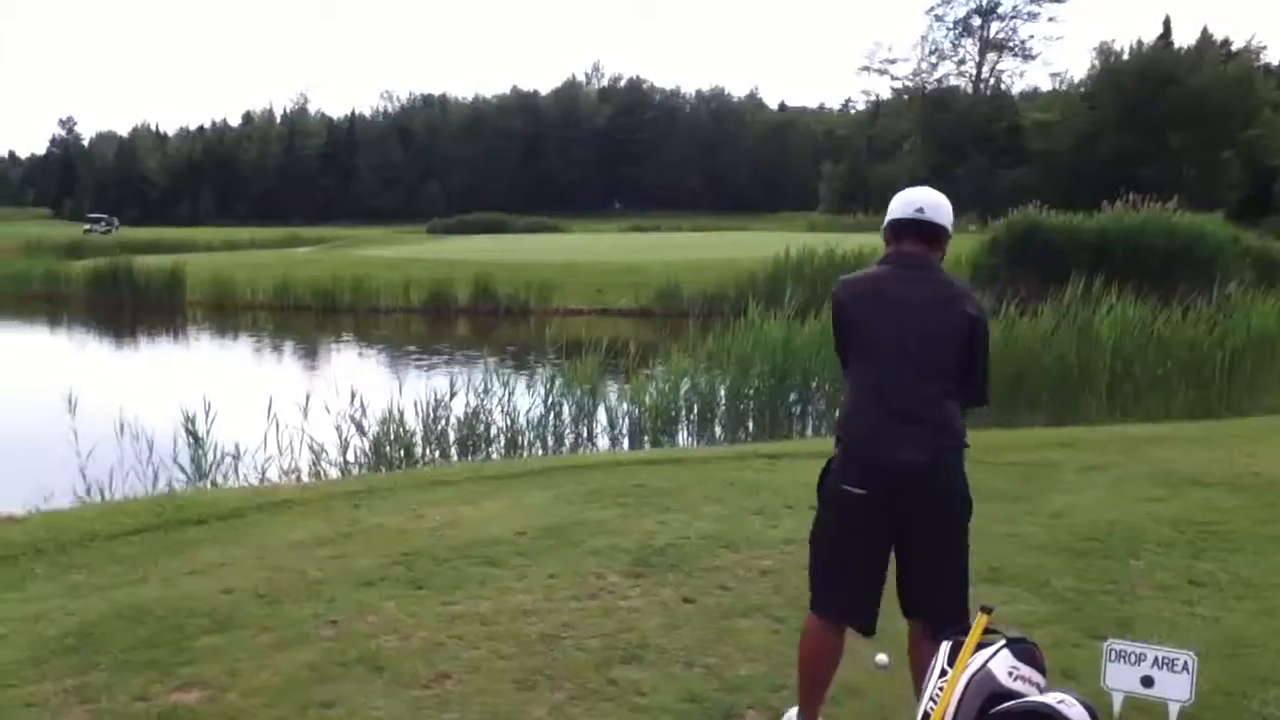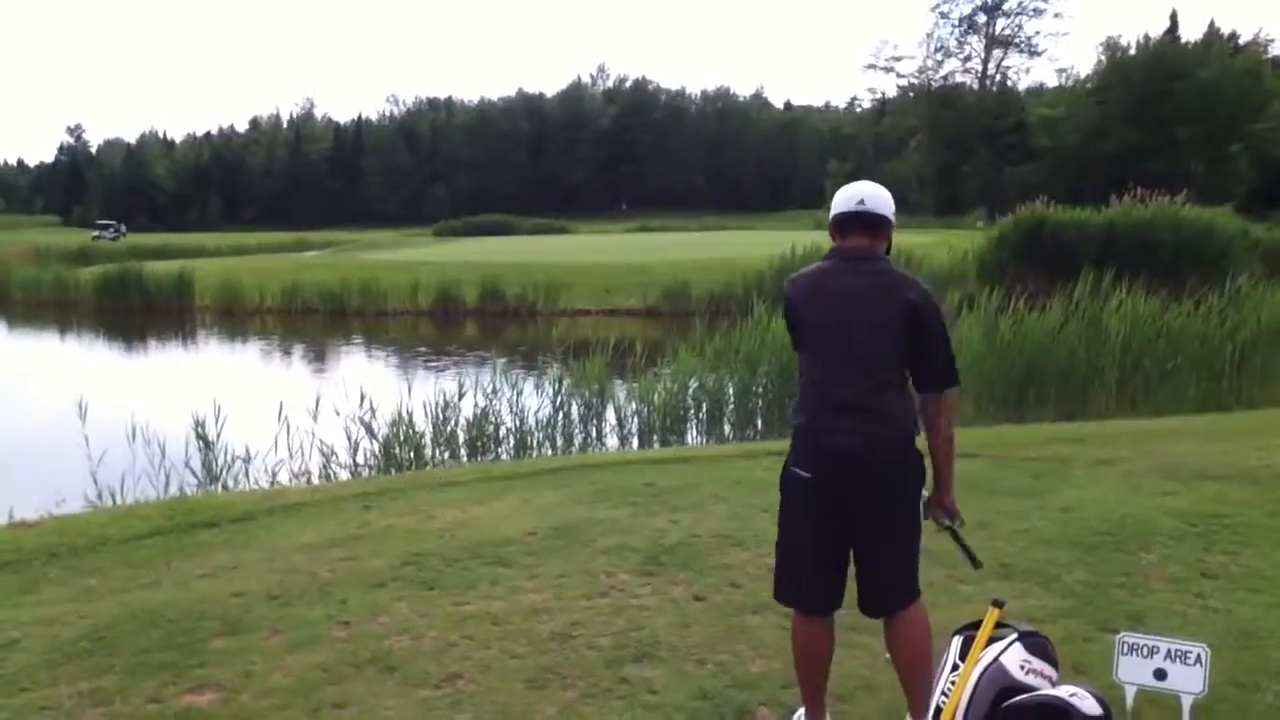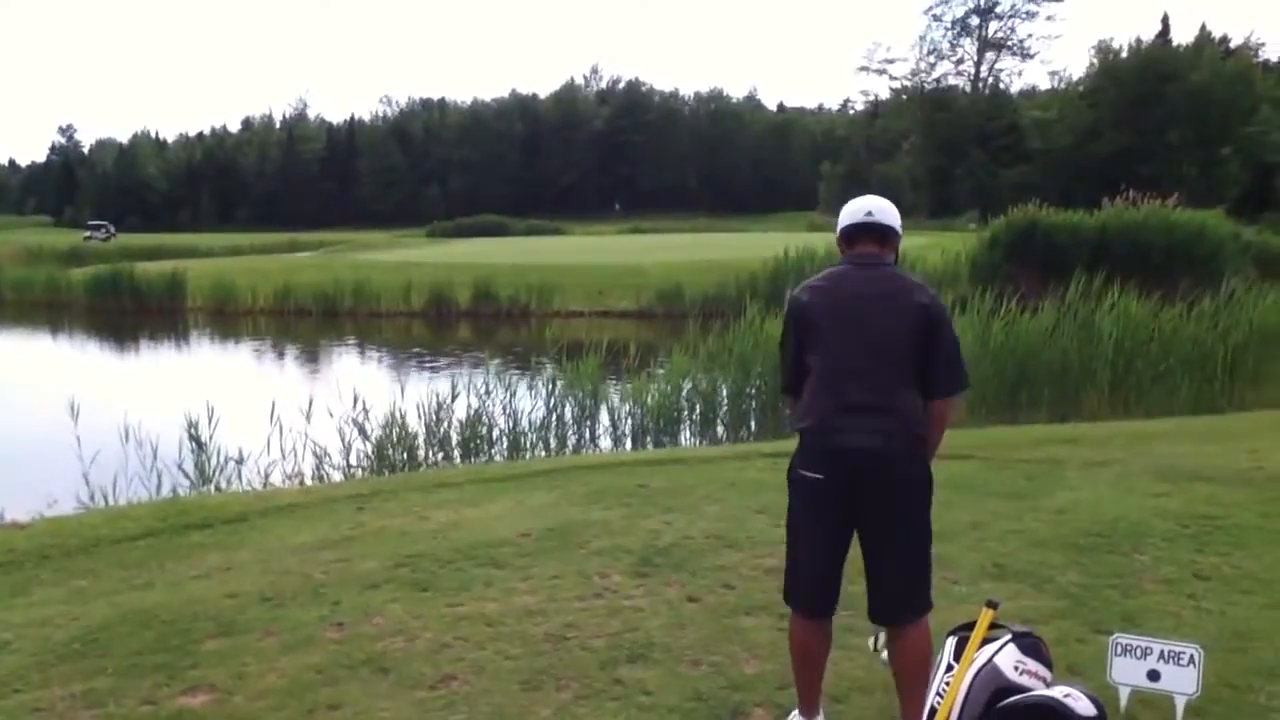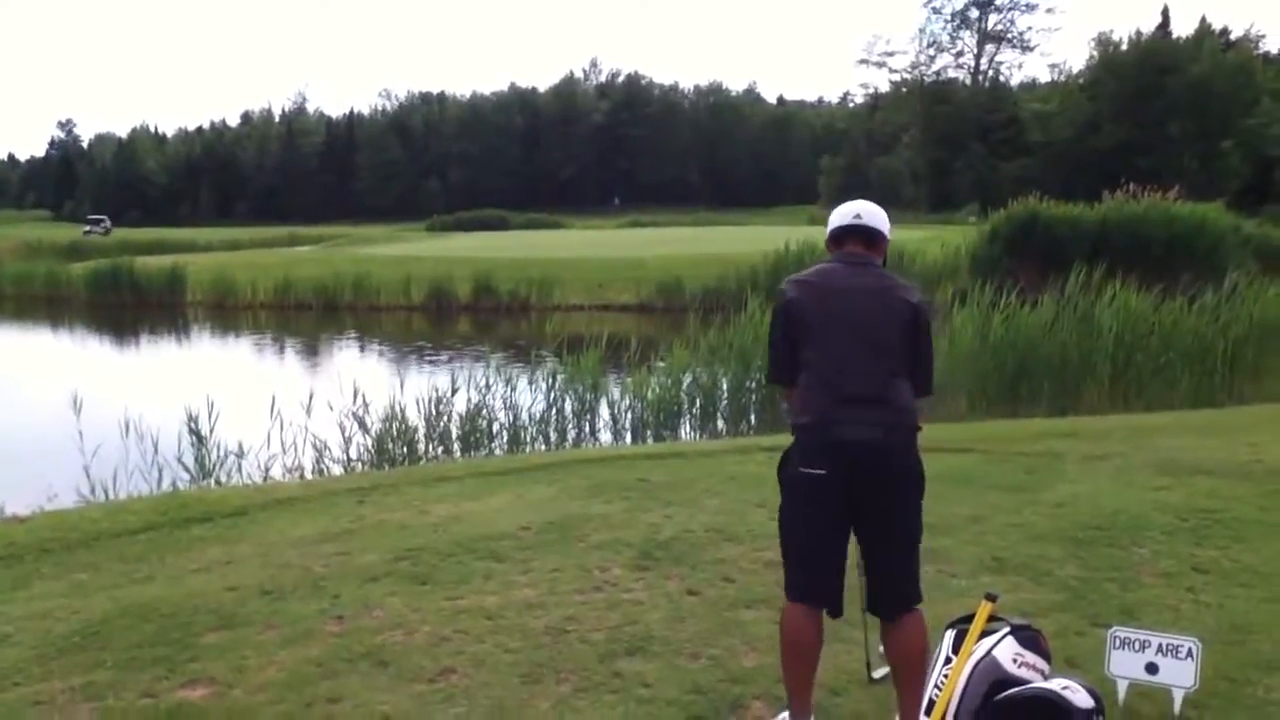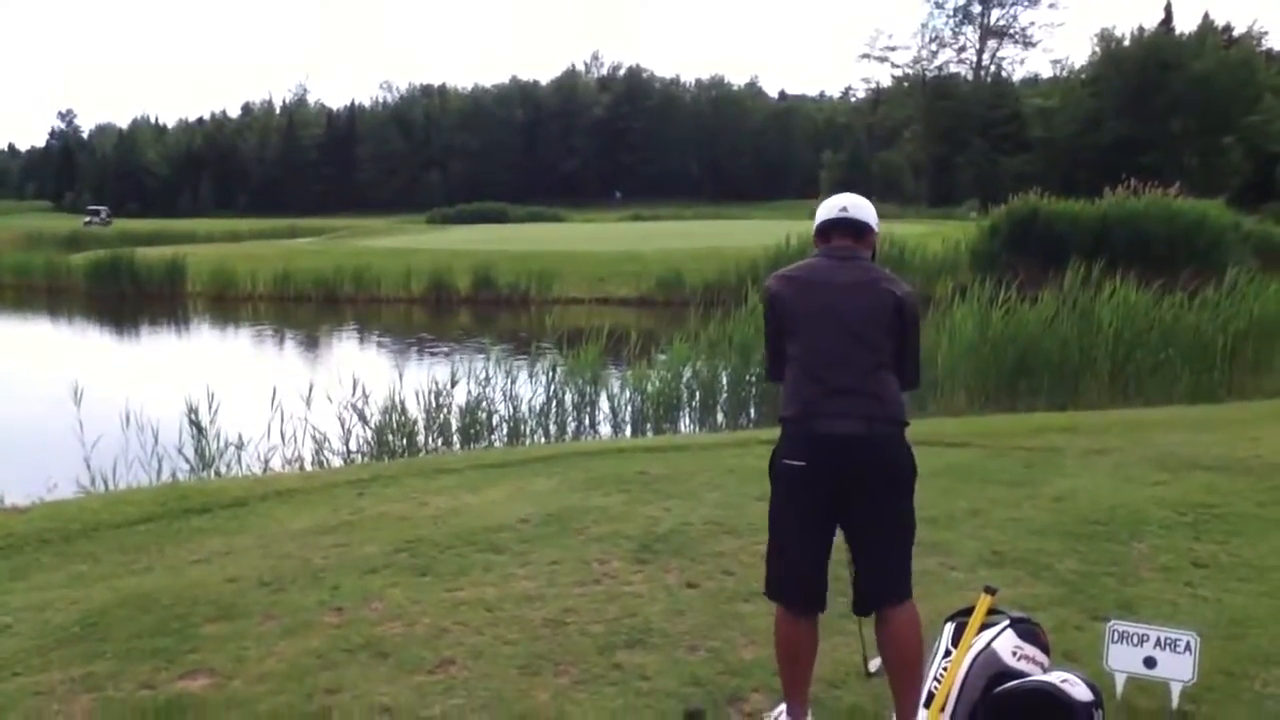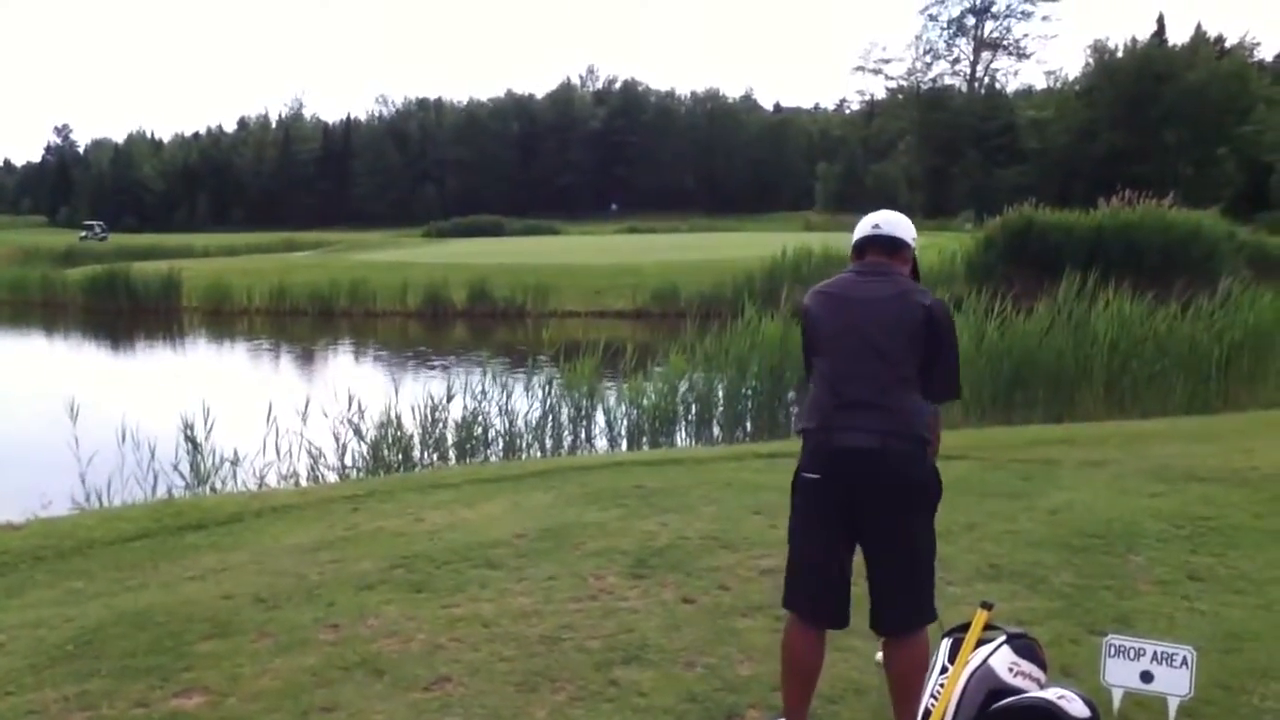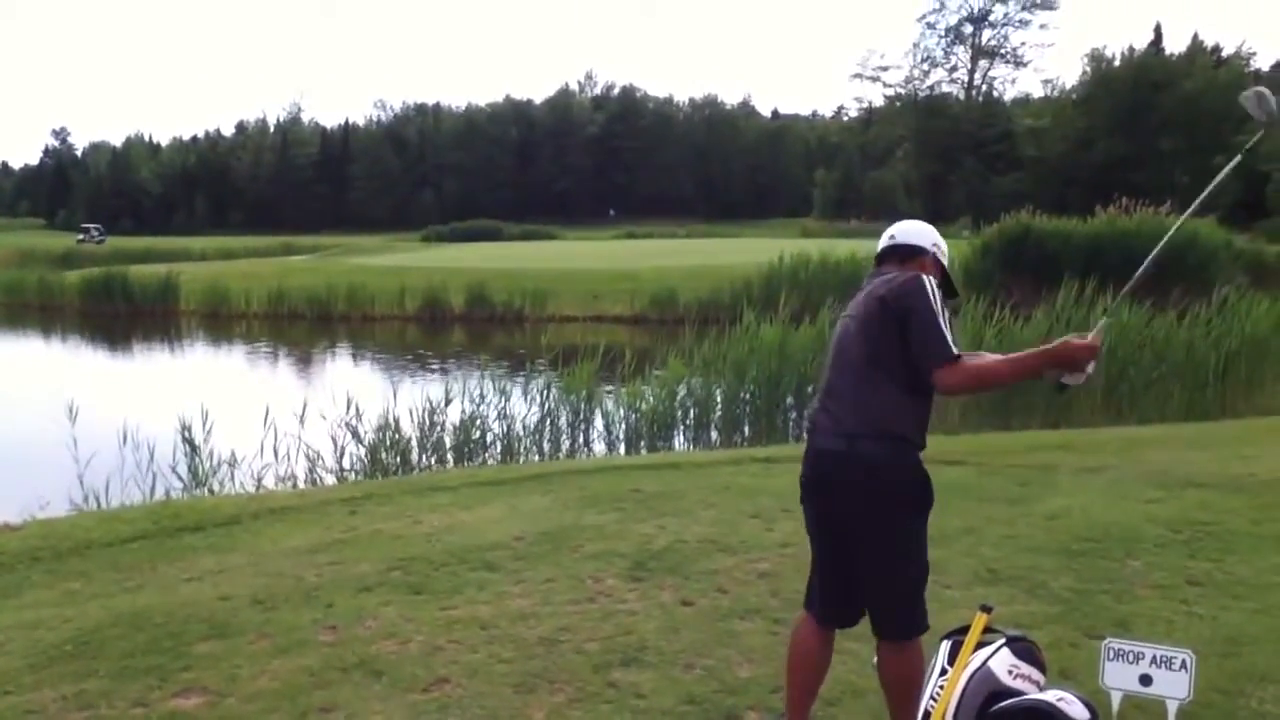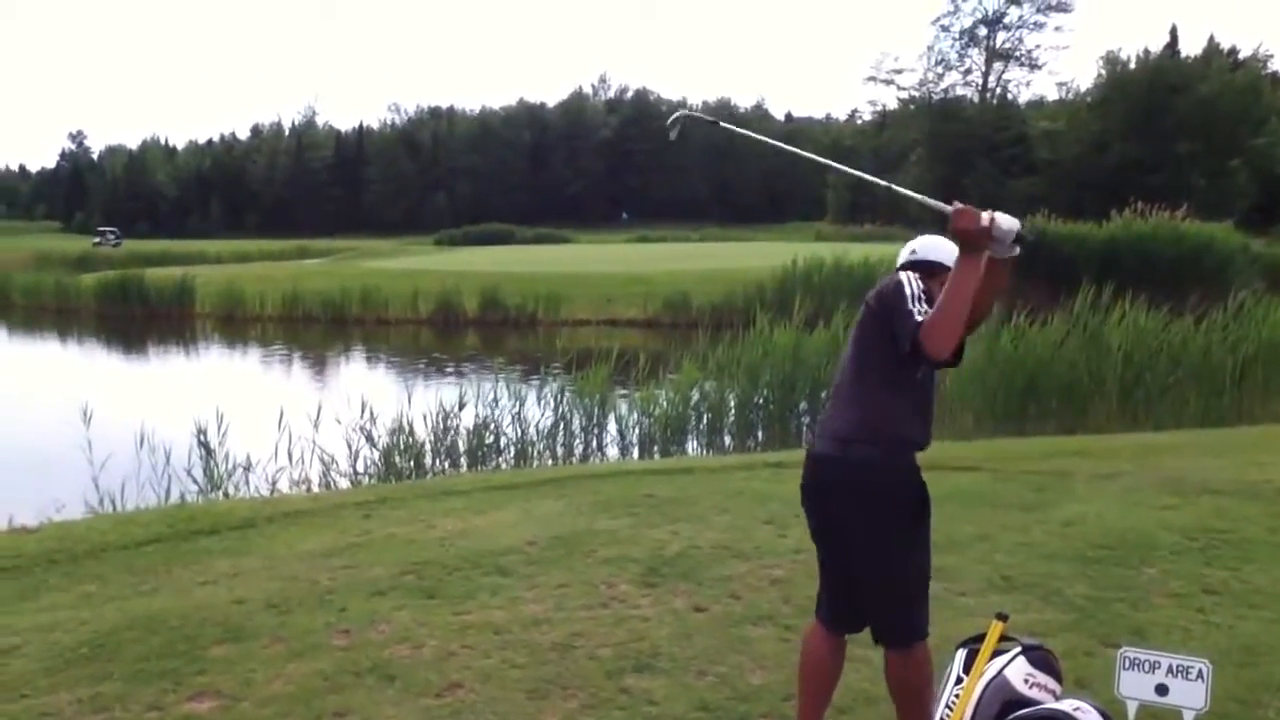
dt=0.4s
person 1, frame 1
left shoulder: (850, 293)
right shoulder: (965, 306)
right elbow: (970, 396)
left hip: (862, 467)
right hip: (938, 472)
left knee: (830, 608)
right knee: (935, 619)
person 1, frame 2
left shoulder: (799, 289)
right shoulder: (912, 295)
right elbow: (936, 396)
right wrist: (943, 482)
left hip: (815, 457)
right hip: (887, 458)
left knee: (810, 603)
right knee: (901, 599)
person 1, frame 3
left shoulder: (807, 296)
right shoulder: (922, 301)
left elbow: (793, 390)
right elbow: (942, 399)
left hip: (823, 458)
right hip: (896, 460)
left knee: (810, 601)
right knee: (906, 607)
person 1, frame 4
left shoulder: (796, 292)
right shoulder: (908, 299)
left elbow: (786, 384)
right elbow: (917, 387)
left hip: (819, 452)
right hip: (892, 453)
left knee: (803, 595)
right knee: (899, 600)
person 1, frame 5
left shoulder: (782, 286)
right shoulder: (896, 292)
right elbow: (905, 379)
left hip: (807, 445)
right hip: (880, 446)
left knee: (795, 596)
right knee: (894, 594)
person 1, frame 6
left shoulder: (818, 300)
right shoulder: (928, 306)
right elbow: (934, 402)
right wrist: (918, 465)
left hip: (826, 460)
right hip: (900, 463)
left knee: (808, 608)
right knee: (905, 617)
person 1, frame 7
left shoulder: (863, 302)
right shoulder: (915, 287)
right elbow: (950, 375)
left wrist: (1039, 362)
right wrist: (1049, 356)
left hip: (824, 463)
right hip: (880, 467)
left knee: (822, 607)
right knee: (899, 621)
person 1, frame 8
left shoulder: (895, 310)
right shoulder: (902, 288)
left elbow: (968, 315)
right elbow: (937, 345)
left wrist: (996, 253)
right wrist: (972, 255)
left hip: (828, 470)
right hip: (874, 474)
left knee: (833, 613)
right knee: (902, 626)
